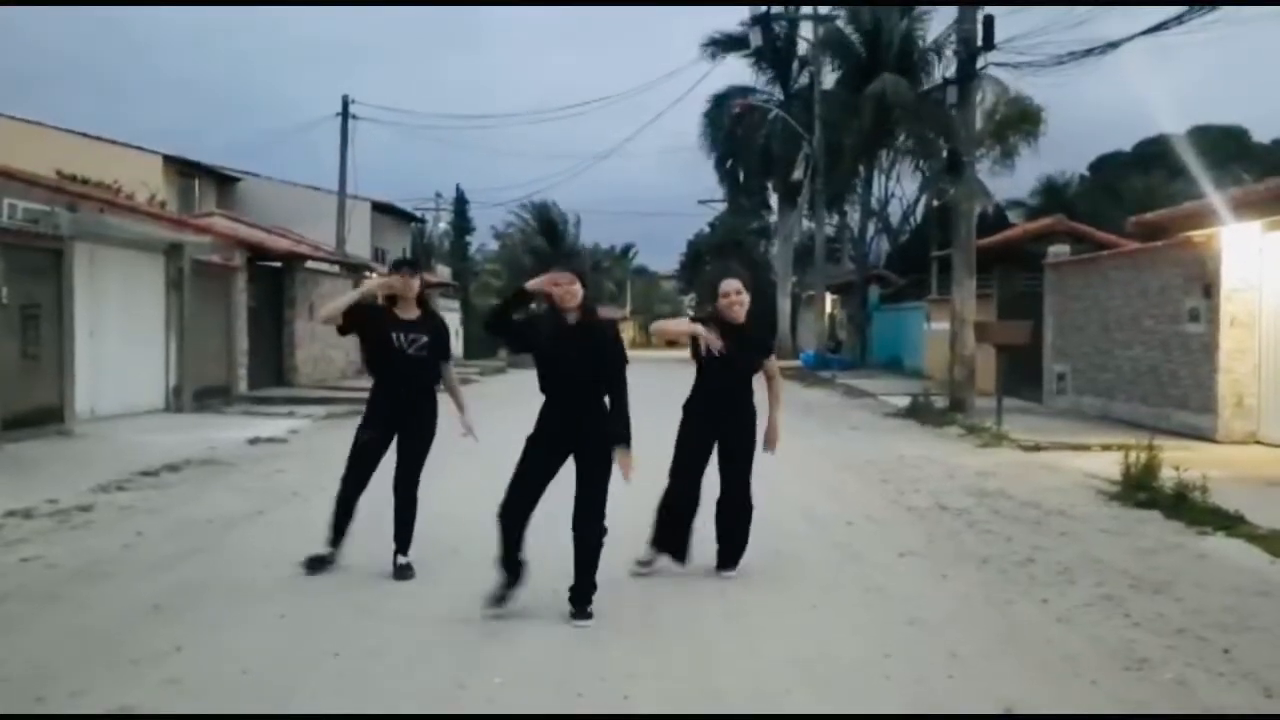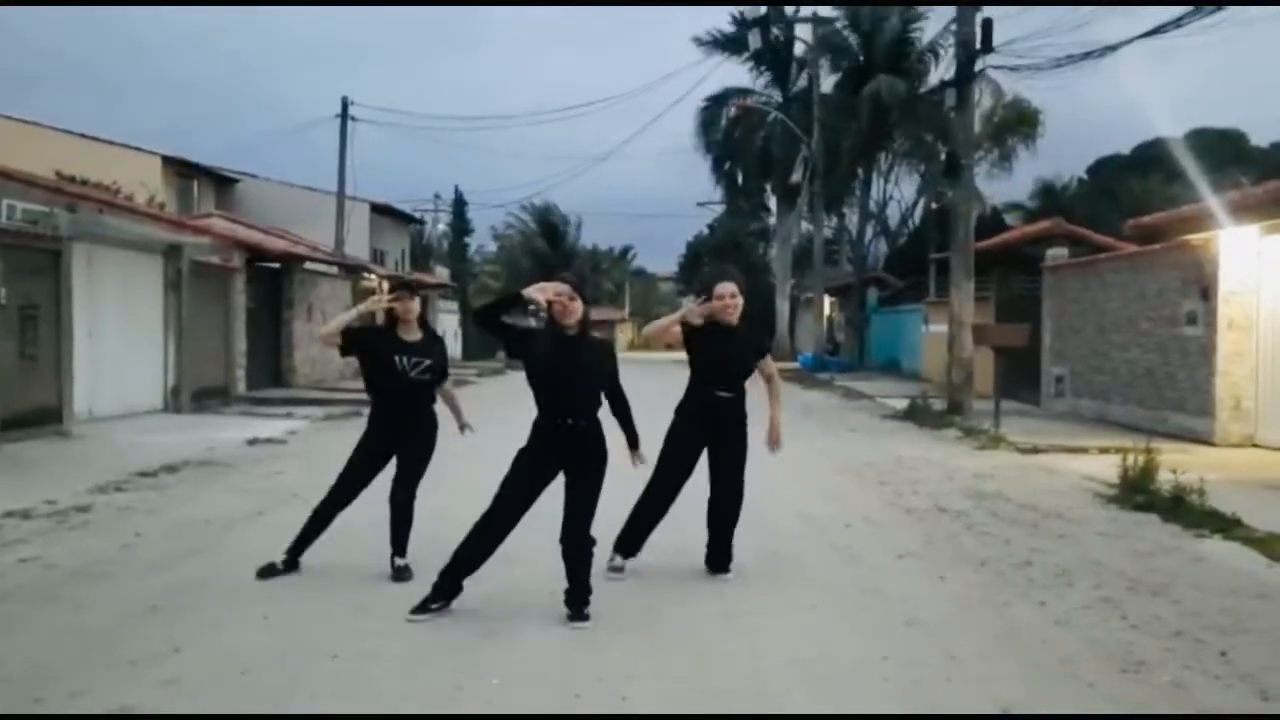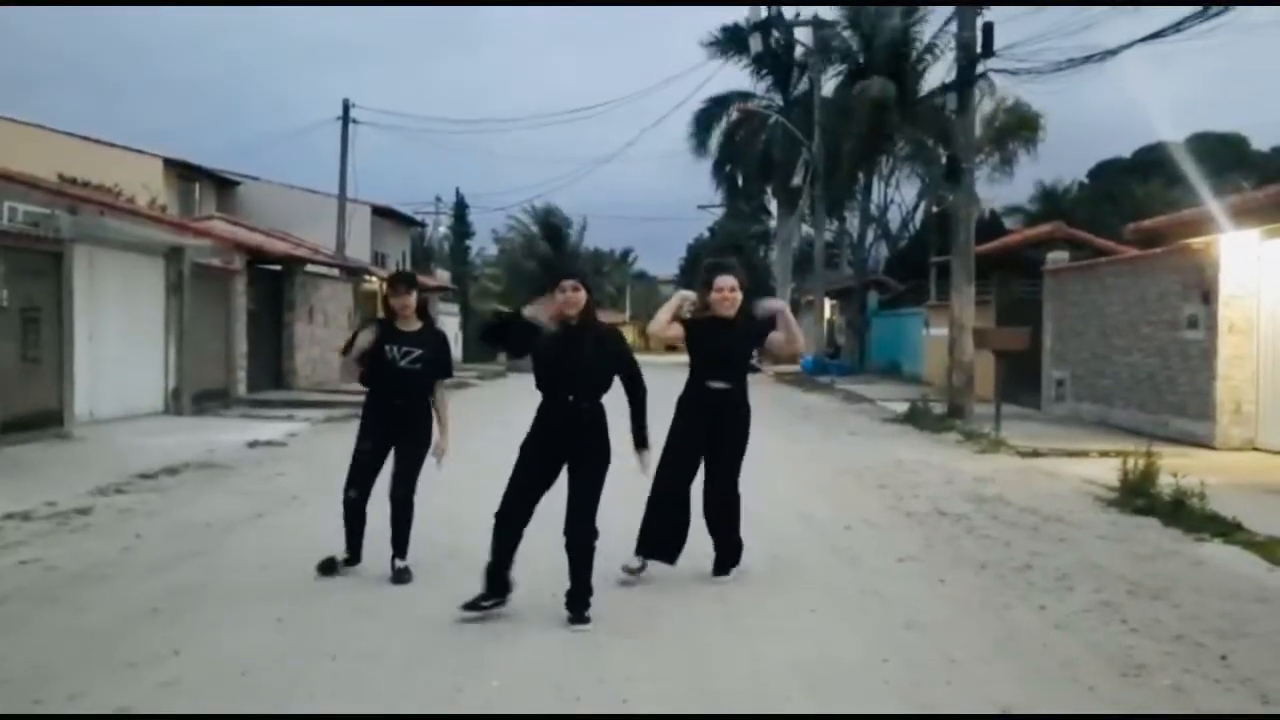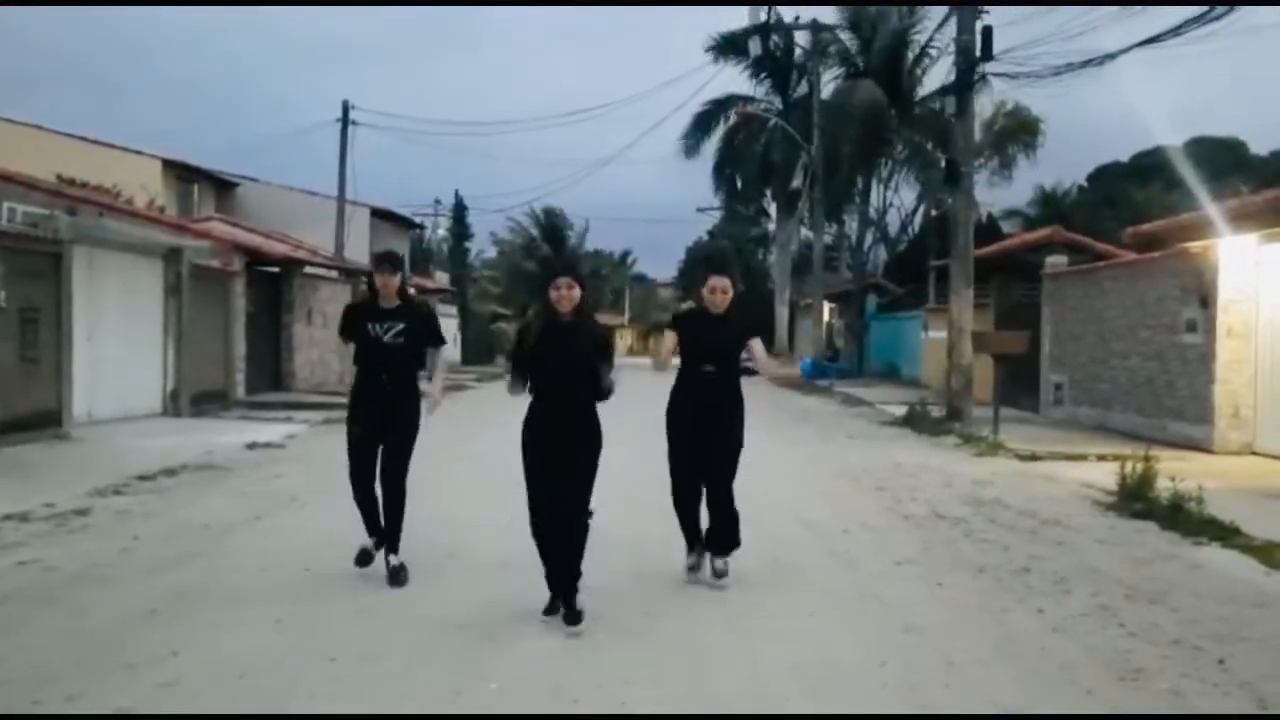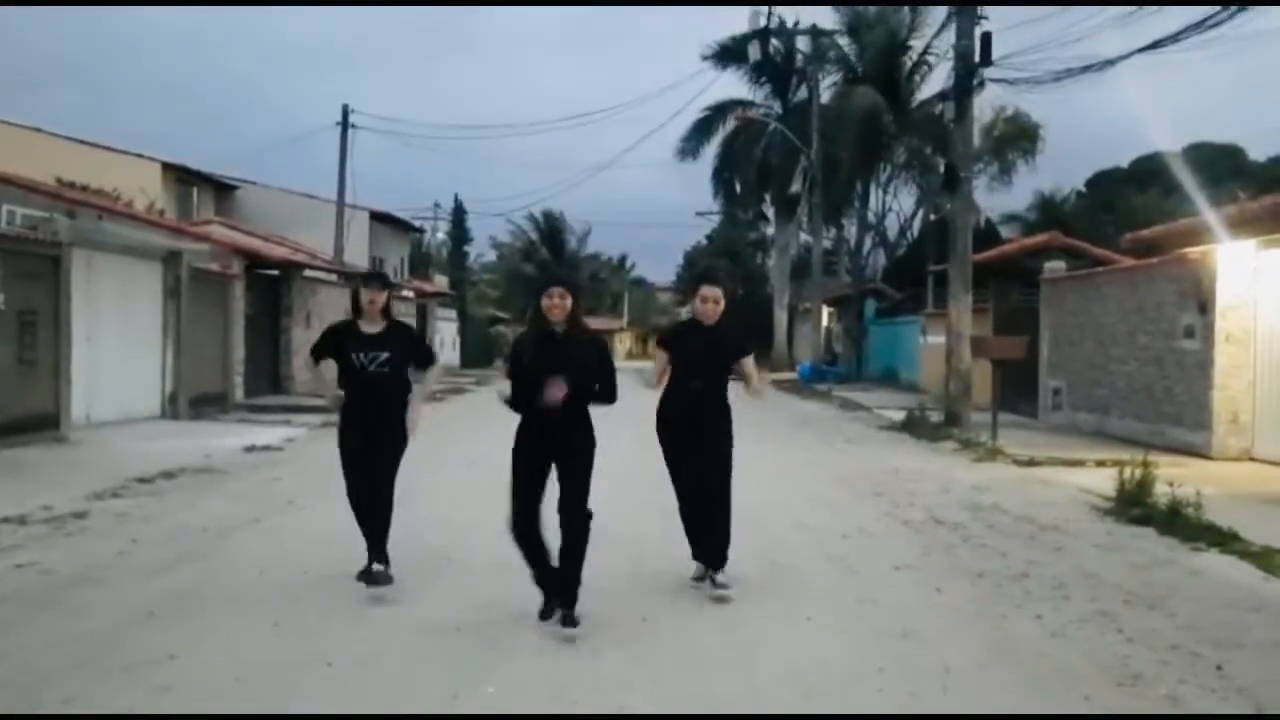
dt=0.3s
person 1, frame 1
left shoulder: (603, 330)
right shoulder: (539, 326)
left elbow: (618, 387)
right elbow: (493, 325)
left wrist: (622, 442)
right wrist: (527, 290)
left hip: (595, 428)
right hip: (553, 423)
left knee: (589, 519)
right knee: (514, 507)
left ankle: (582, 597)
right ankle: (511, 574)
person 1, frame 2
left shoulder: (600, 350)
right shoulder: (534, 341)
left elbow: (615, 397)
right elbow: (484, 318)
left wrist: (632, 442)
right wrist: (524, 295)
left hip: (587, 444)
right hip: (544, 439)
left knee: (576, 531)
right knee: (498, 516)
left ankle: (578, 601)
right ankle: (446, 588)
person 1, frame 3
left shoulder: (607, 337)
right shoulder: (539, 333)
left elbow: (635, 387)
right elbow: (490, 334)
left wrist: (640, 440)
right wrist: (528, 315)
left hip: (590, 430)
right hip: (547, 426)
left knee: (580, 523)
right knee: (512, 509)
left ankle: (579, 602)
right ankle: (496, 588)
person 1, frame 4
left shoulder: (596, 334)
right shoulder: (531, 332)
left elbow: (602, 390)
right elbow: (519, 380)
left wrist: (606, 380)
right wrist: (516, 380)
left hip: (580, 431)
right hip: (540, 428)
left knee: (574, 513)
right knee: (542, 517)
left ankle: (570, 597)
right ankle: (558, 590)
person 1, frame 5
left shoulder: (592, 344)
right shoulder: (525, 344)
left elbow: (608, 395)
right elbow: (518, 398)
left wrist: (569, 393)
right wrist: (539, 398)
left hip: (575, 438)
right hip: (532, 437)
left knee: (574, 517)
right knee: (523, 521)
left ankle: (566, 600)
right ankle: (551, 589)
person 2, frame 1
left shoulder: (759, 336)
right shoulder: (704, 329)
left elbow: (773, 377)
right elbow: (657, 328)
left wrist: (773, 420)
right wrist: (695, 329)
left hip: (740, 418)
right hip: (701, 414)
left knee: (737, 491)
right knee: (683, 482)
left ankle: (728, 557)
right ankle: (662, 547)
person 2, frame 2
left shoulder: (753, 339)
right shoulder: (696, 332)
left elbow: (771, 377)
right elbow: (648, 335)
left wrist: (775, 419)
right wrist: (684, 315)
left hip: (731, 421)
right hip: (692, 416)
left knee: (728, 495)
right knee: (663, 484)
left ankle: (719, 559)
right ankle: (622, 550)
person 2, frame 3
left shoulder: (752, 328)
right shoulder: (696, 326)
left elbow: (794, 348)
right elbow: (655, 331)
left wrist: (783, 311)
right wrist: (678, 297)
left hip: (733, 413)
right hip: (693, 409)
left knee: (722, 487)
right knee: (670, 479)
left ankle: (726, 559)
right ankle: (645, 554)
person 2, frame 4
left shoulder: (741, 325)
right shoulder: (684, 320)
left elbow: (762, 363)
right elbow: (662, 362)
left wrist: (782, 368)
right wrist: (662, 353)
left hip: (726, 408)
right hip: (686, 405)
left knee: (720, 481)
right knee: (685, 482)
left ankle: (720, 551)
right ankle: (695, 547)
person 2, frame 5
left shoulder: (733, 340)
right shoulder: (674, 334)
left elbow: (752, 381)
right elbow: (658, 376)
left wrist: (758, 385)
right wrist: (651, 379)
left hip: (715, 422)
right hip: (676, 421)
left knee: (716, 492)
right knee: (689, 493)
left ankle: (715, 567)
right ankle: (704, 558)
person 3, frame 1
left shoulder: (434, 322)
right shoulder: (374, 314)
left elbow: (446, 370)
right elbow: (325, 316)
left wrist: (462, 410)
right wrist: (364, 290)
left hip: (421, 409)
right hip: (383, 406)
left knee: (406, 484)
right knee: (353, 479)
left ankle: (402, 554)
right ankle: (332, 548)
person 3, frame 2
left shoulder: (434, 343)
right shoulder: (375, 338)
left elbow: (441, 386)
right elbow: (326, 335)
left wrist: (460, 416)
right wrist: (361, 310)
left hip: (420, 431)
right hip: (382, 426)
left knee: (402, 495)
right knee: (341, 493)
left ankle: (399, 558)
right ankle: (291, 557)
person 3, frame 3
left shoulder: (435, 338)
right shoulder: (376, 331)
left elbow: (439, 387)
left wrist: (444, 432)
right wrist: (357, 351)
left hip: (416, 421)
right hip: (377, 417)
left knee: (401, 492)
right knee: (355, 492)
left ankle: (400, 558)
right ankle: (350, 552)
person 3, frame 4
left shoulder: (419, 314)
right shoulder: (357, 311)
left elbow: (435, 352)
left wrist: (437, 383)
right wrist: (349, 372)
left hip: (404, 402)
right hip: (365, 401)
left knee: (394, 478)
right knee: (360, 477)
left ankle: (394, 553)
right ankle: (374, 537)
person 3, frame 5
left shoulder: (404, 335)
right shoulder: (340, 332)
left elbow: (429, 368)
right elbow: (315, 360)
left wrist: (416, 405)
right wrist: (329, 391)
left hip: (392, 422)
right hip: (353, 420)
left knee: (381, 489)
right knee: (357, 493)
left ankle: (378, 561)
right ankle: (377, 556)
